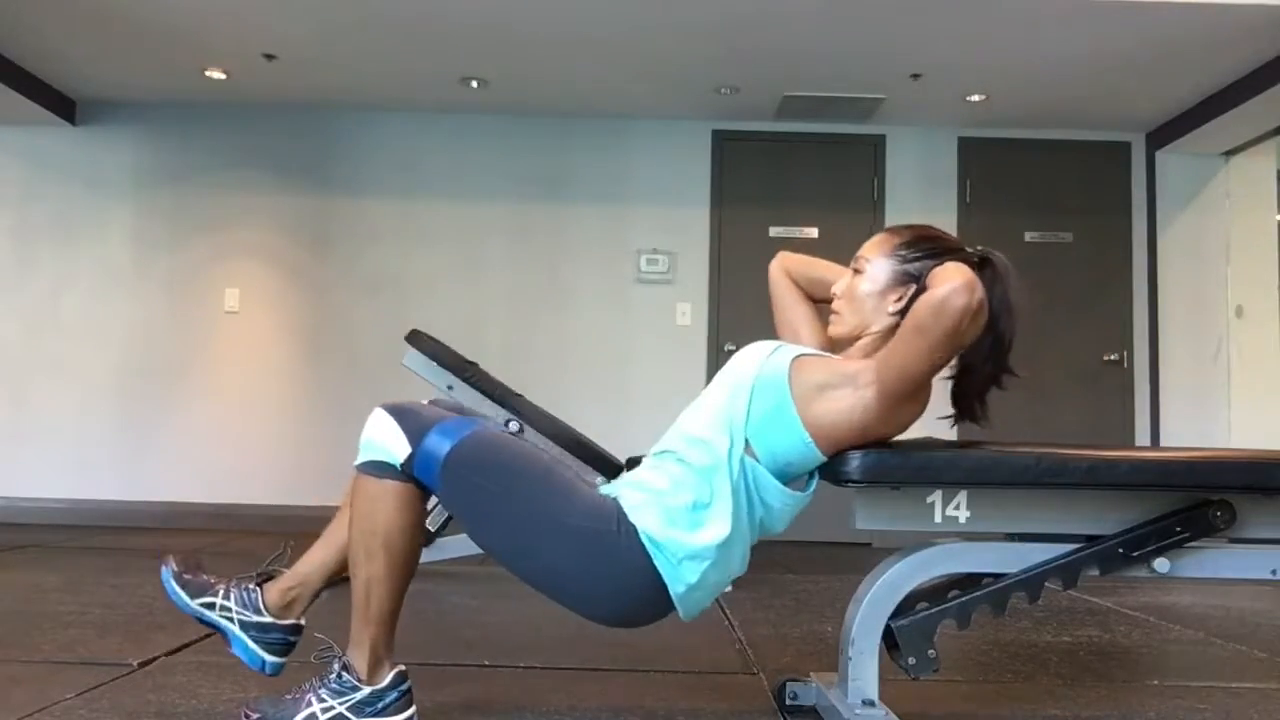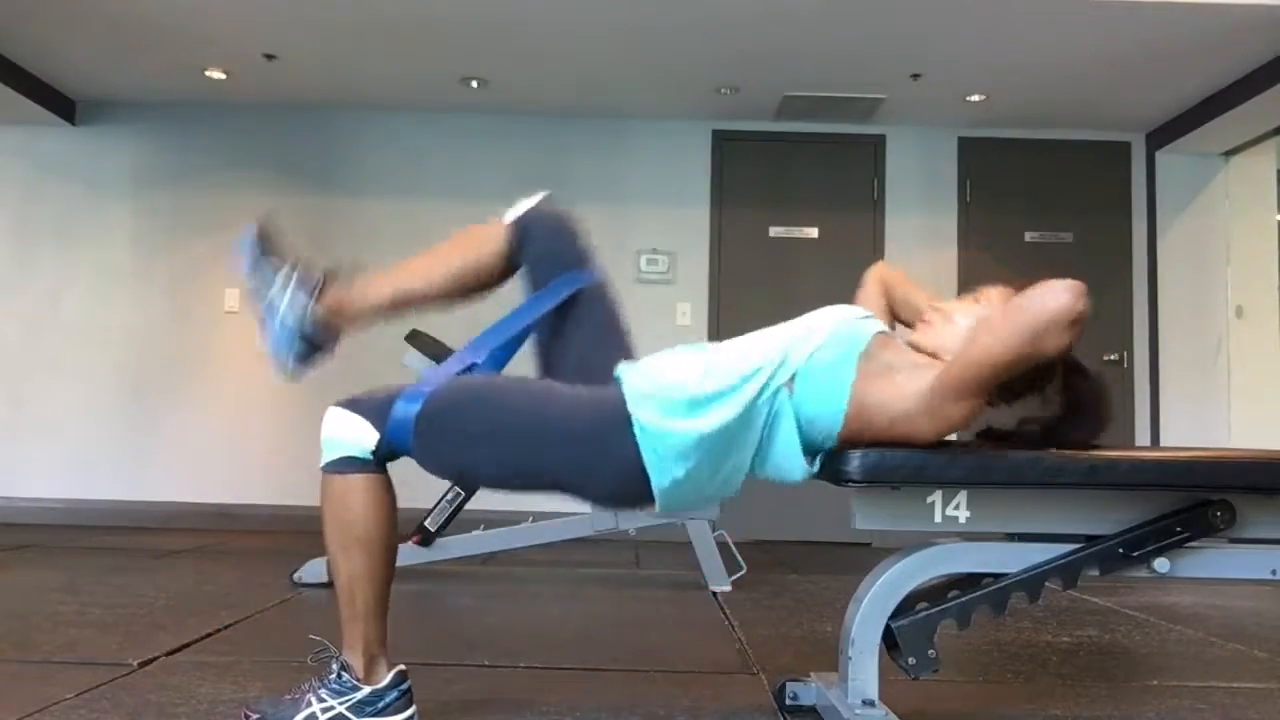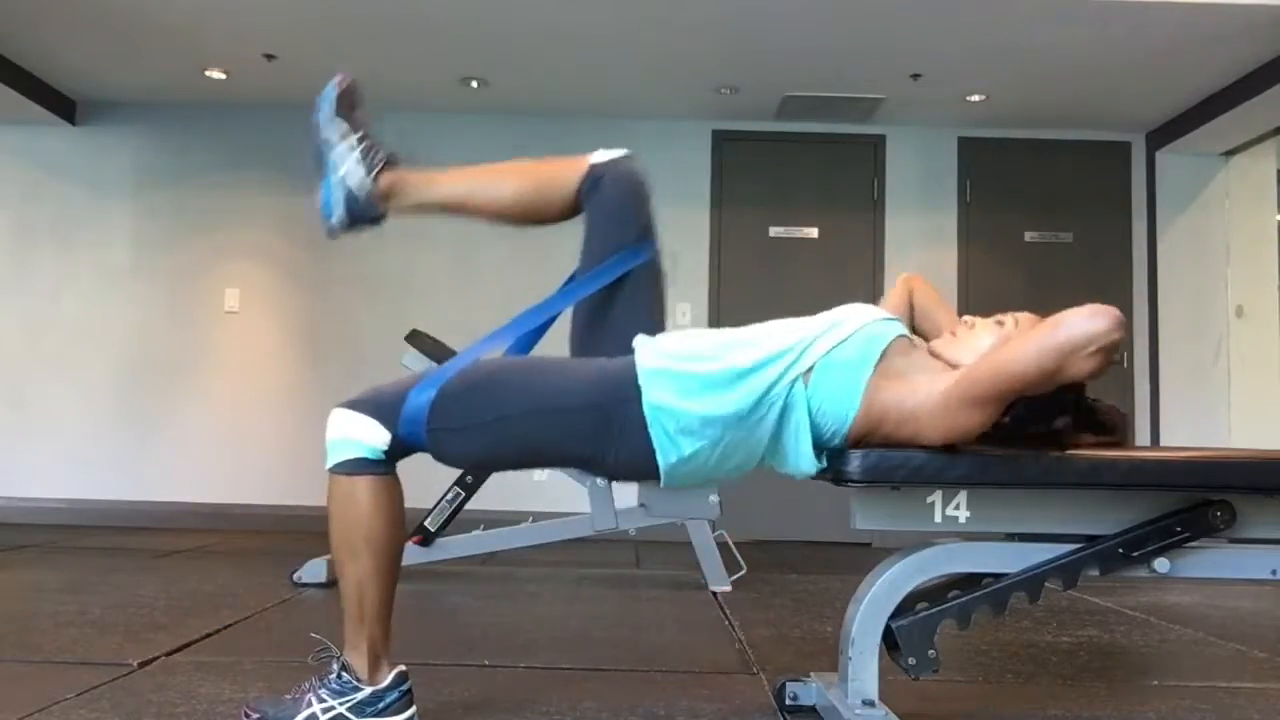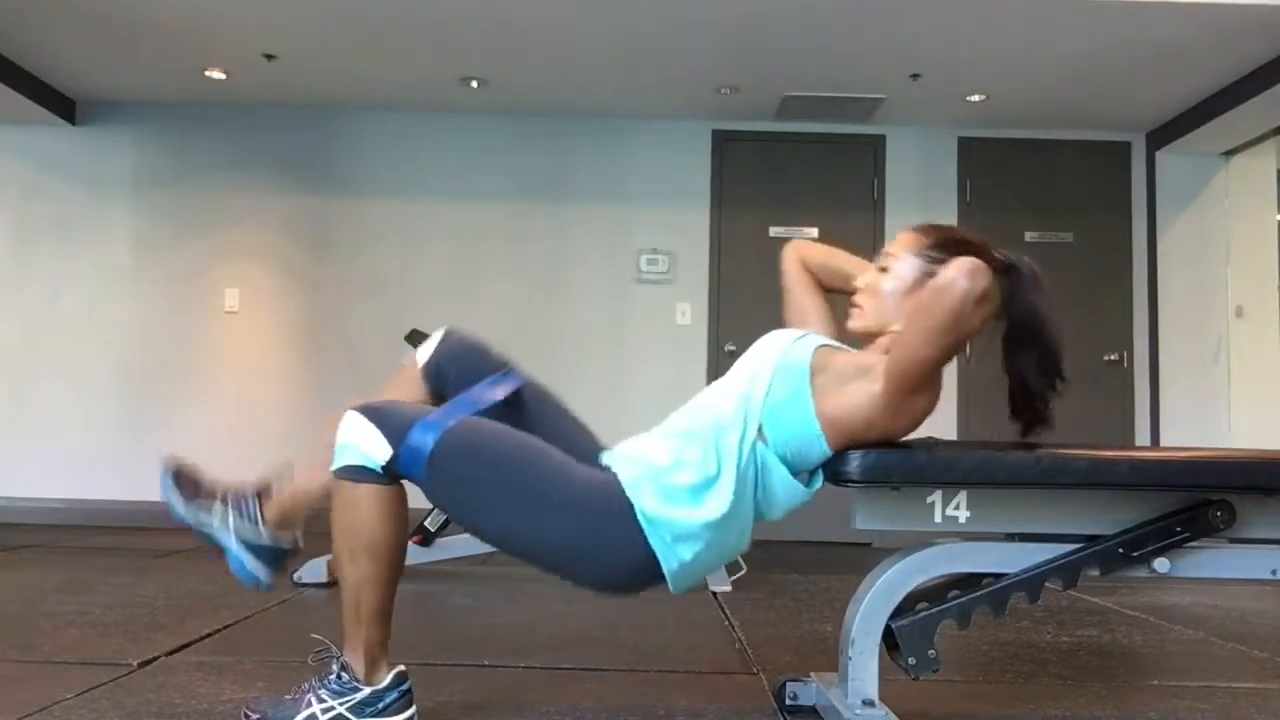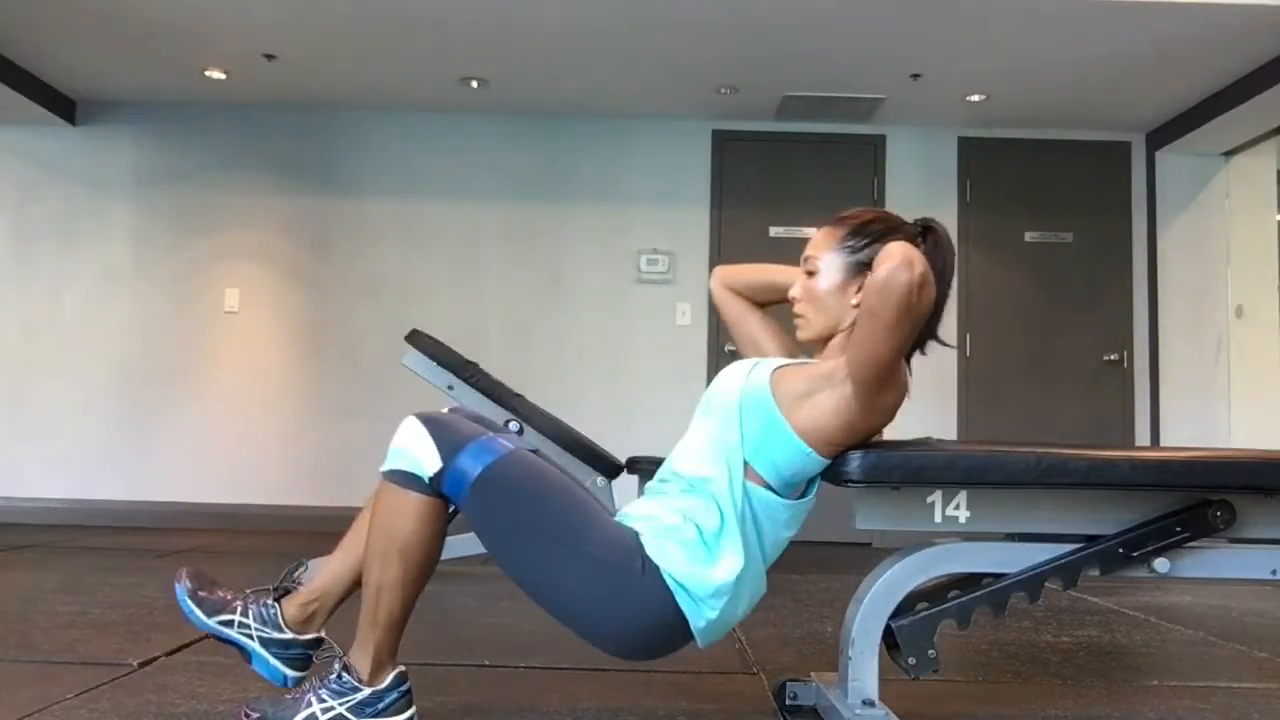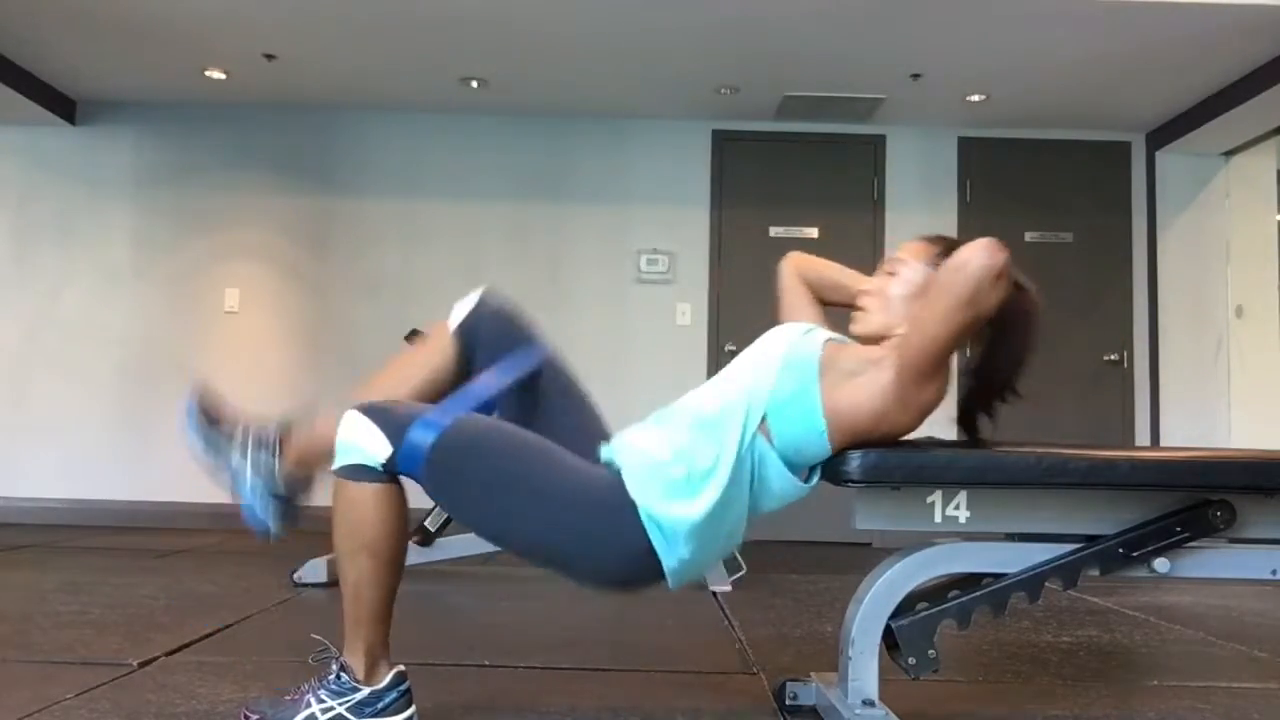
dt=0.5s
person 1, frame 1
left shoulder: (875, 393)
right shoulder: (829, 366)
left elbow: (961, 294)
right elbow: (785, 266)
left wrist: (938, 272)
right wrist: (867, 280)
left hip: (633, 559)
right hip: (625, 524)
left knee: (400, 432)
right knee: (432, 430)
right ankle: (273, 609)
person 1, frame 2
left shoulder: (933, 394)
right shoulder: (906, 360)
left elbow: (1061, 302)
right elbow: (881, 278)
left wrist: (986, 321)
right wrist: (932, 320)
left hip: (629, 437)
right hip: (634, 401)
left knee: (357, 427)
right knee: (539, 225)
right ankle: (324, 312)
person 1, frame 3
left shoulder: (951, 403)
right shoulder: (921, 365)
left elbow: (1100, 325)
right elbow: (909, 283)
left wrist: (997, 351)
right wrist: (951, 333)
left hip: (637, 411)
right hip: (644, 374)
left knee: (362, 428)
right knee: (613, 180)
right ankle: (381, 187)
person 1, frame 4
left shoulder: (895, 388)
right shoulder: (834, 358)
left elbow: (969, 280)
right elbow: (797, 255)
left wrist: (930, 279)
right wrist: (878, 273)
left hip: (634, 529)
right hip: (626, 487)
left knee: (371, 433)
right knee: (447, 361)
right ankle: (270, 522)
person 1, frame 5
left shoulder: (856, 389)
right shoulder: (797, 372)
left elbow: (905, 269)
right elbow: (724, 280)
left wrist: (891, 266)
right wrist: (815, 276)
left hip: (650, 590)
right hip: (642, 555)
left knee: (431, 445)
right knee: (433, 450)
right ankle: (292, 620)
person 1, frame 6
left shoulder: (898, 385)
right shoulder: (843, 360)
left elbow: (986, 261)
right elbow: (793, 263)
left wrist: (928, 294)
right wrist: (876, 298)
left hip: (629, 515)
right hip: (621, 474)
left knee: (370, 431)
right knee: (479, 316)
right ankle: (283, 467)
